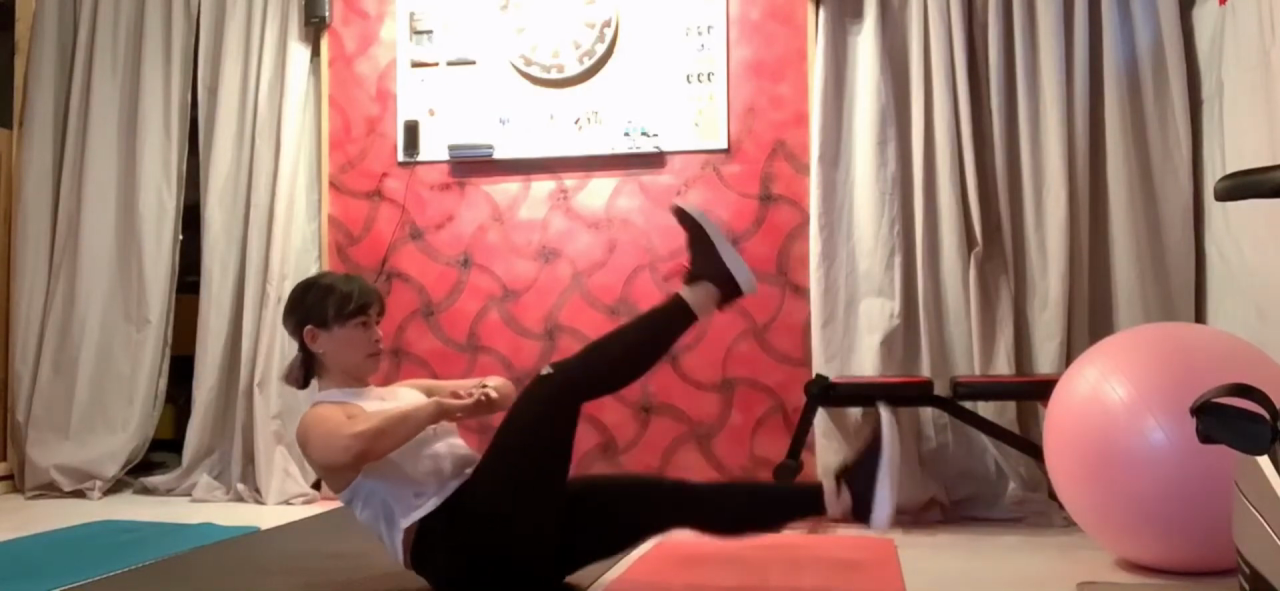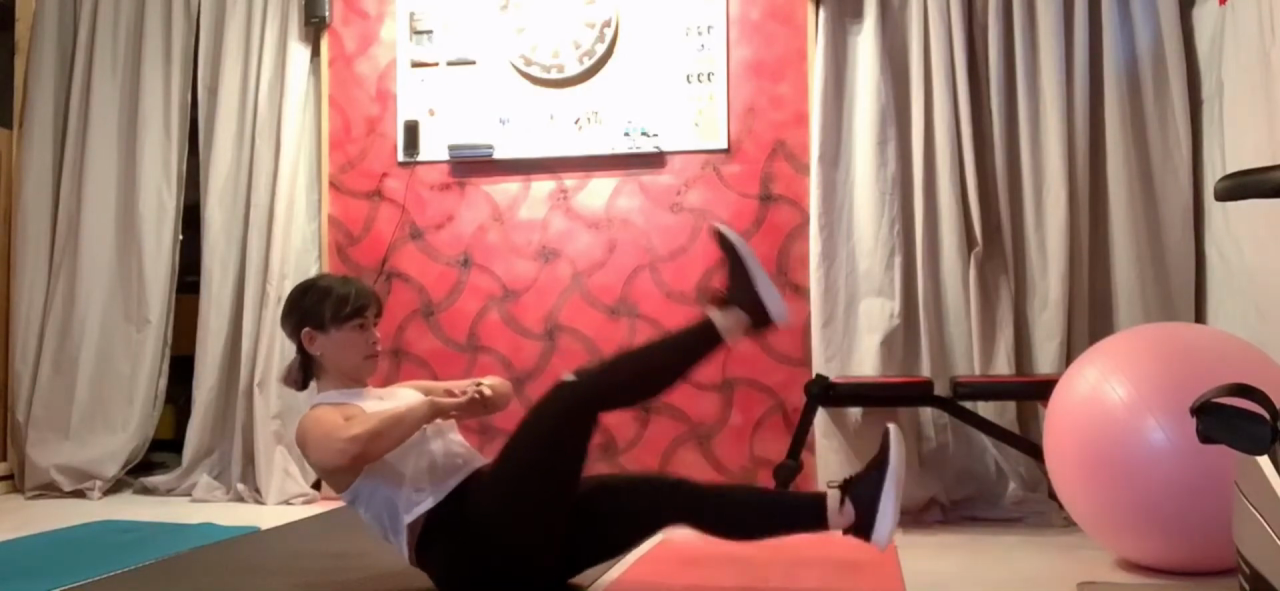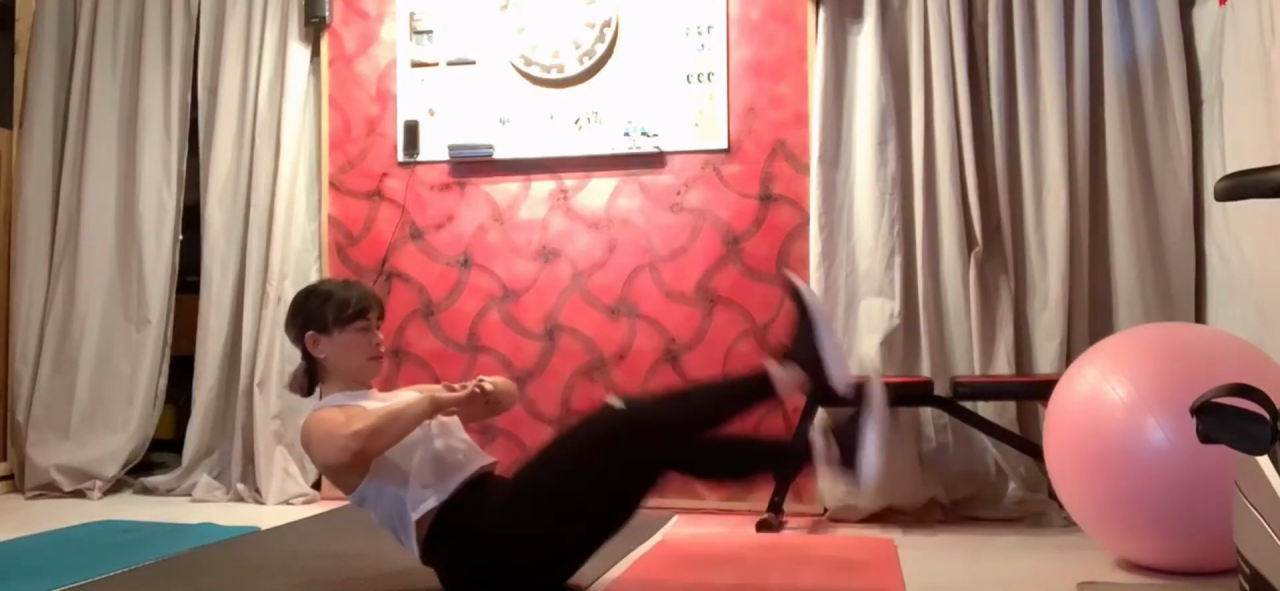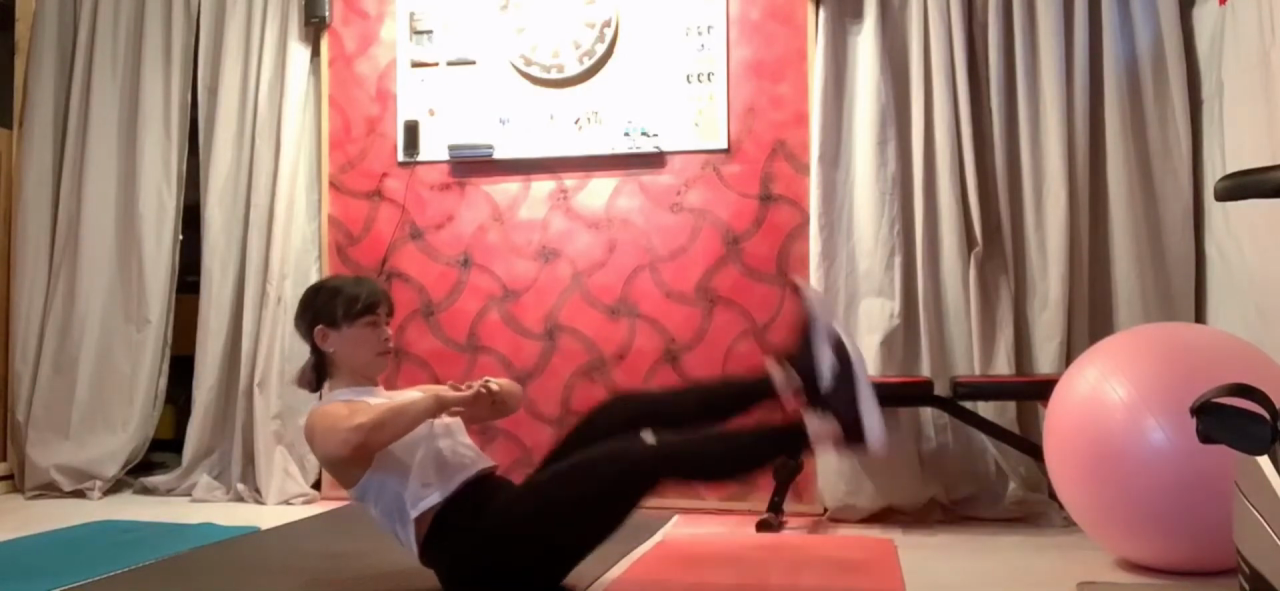
dt=0.2s
person 1, frame 1
left shoulder: (399, 394)
right shoulder: (321, 424)
left elbow: (504, 391)
right elbow: (352, 445)
left wrist: (483, 392)
right wrist: (439, 409)
left hip: (513, 535)
left knee: (669, 498)
right knee: (561, 382)
left ankle: (839, 498)
right ankle: (704, 292)
person 1, frame 2
left shoulder: (398, 395)
right shoulder: (320, 425)
left elbow: (502, 391)
right elbow: (348, 450)
left wrist: (480, 390)
right wrist: (435, 408)
left hip: (517, 536)
left knee: (675, 496)
right knee: (579, 392)
left ankle: (843, 509)
right ankle: (733, 316)
person 1, frame 3
left shoulder: (397, 400)
right shoulder: (323, 425)
right elbow: (346, 449)
left wrist: (478, 390)
right wrist: (430, 402)
left hip: (515, 529)
left knee: (661, 441)
right knee: (621, 422)
right ankle: (788, 374)
person 1, frame 4
left shoulder: (402, 401)
right shoulder: (328, 420)
left elbow: (512, 398)
right elbow: (352, 440)
left wrist: (487, 390)
right wrist: (434, 401)
left hip: (512, 523)
left knee: (623, 413)
right knee: (646, 454)
left ankle: (786, 379)
right ankle: (822, 425)
